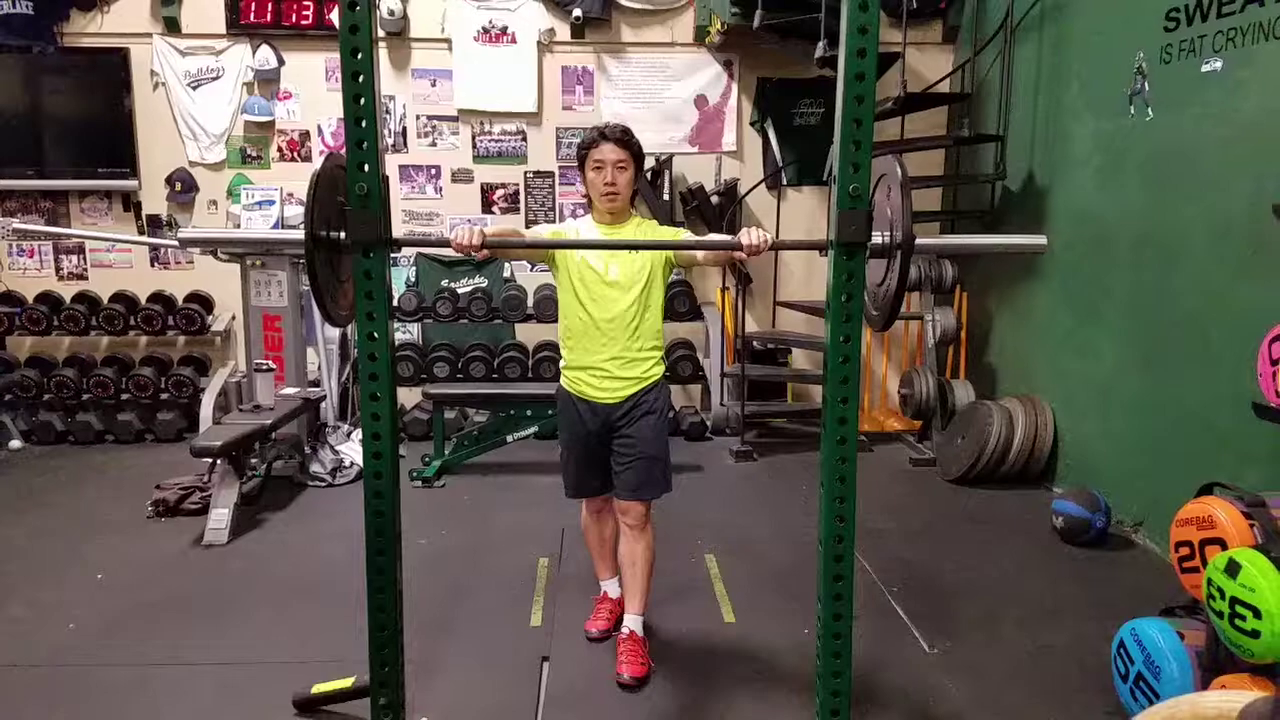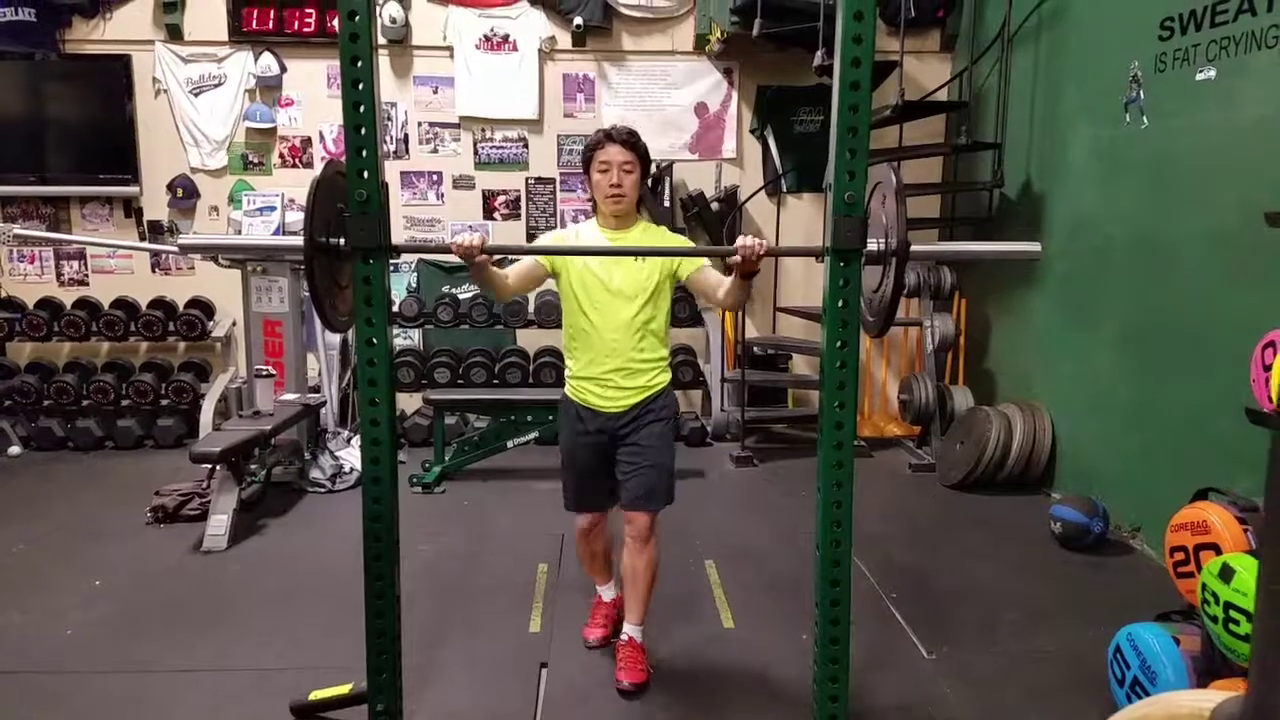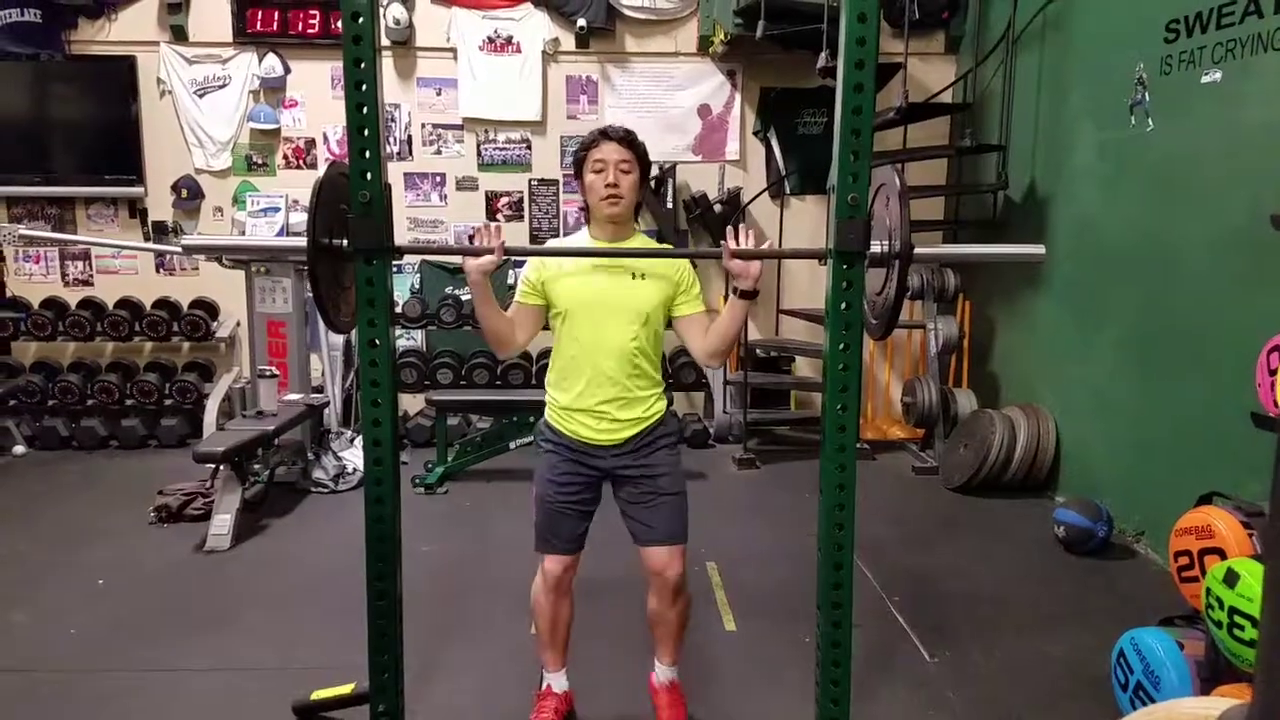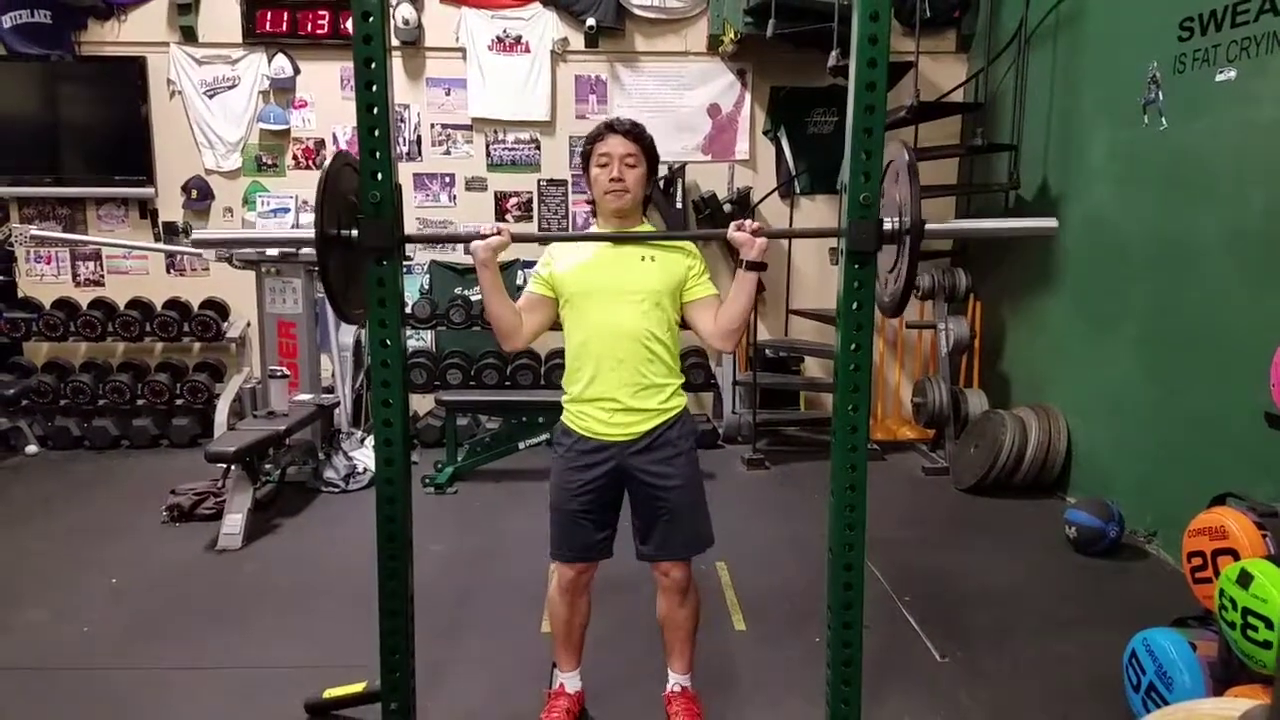
dt=0.7s
person 1, frame 1
left shoulder: (658, 236)
right shoulder: (563, 235)
left elbow: (707, 251)
right elbow: (515, 240)
left wrist: (741, 244)
right wrist: (480, 237)
left hip: (641, 394)
right hip: (580, 394)
left knee: (634, 512)
right knee: (595, 503)
left ankle: (633, 627)
right ankle: (610, 592)
person 1, frame 2
left shoulder: (668, 244)
right shoulder: (564, 242)
left elbow: (724, 298)
right elbow: (505, 288)
left wrist: (743, 271)
right wrist: (477, 264)
left hip: (648, 406)
right hip: (583, 404)
left knee: (640, 524)
right knee: (587, 522)
left ankle: (633, 636)
right ankle: (608, 595)
person 1, frame 3
left shoulder: (670, 264)
right shoulder: (550, 259)
left elbow: (710, 353)
right elbow: (506, 344)
left wrist: (742, 290)
right wrist: (479, 282)
left hip: (646, 436)
right hip: (567, 438)
left knee: (668, 570)
right knee: (554, 570)
person 1, frame 4
left shoulder: (681, 253)
right shoulder: (560, 256)
left elbow: (723, 336)
right elbow: (513, 336)
left wrist: (751, 264)
right wrist: (487, 266)
left hip: (662, 433)
right hip: (583, 436)
left knee: (674, 572)
right knee: (571, 573)
